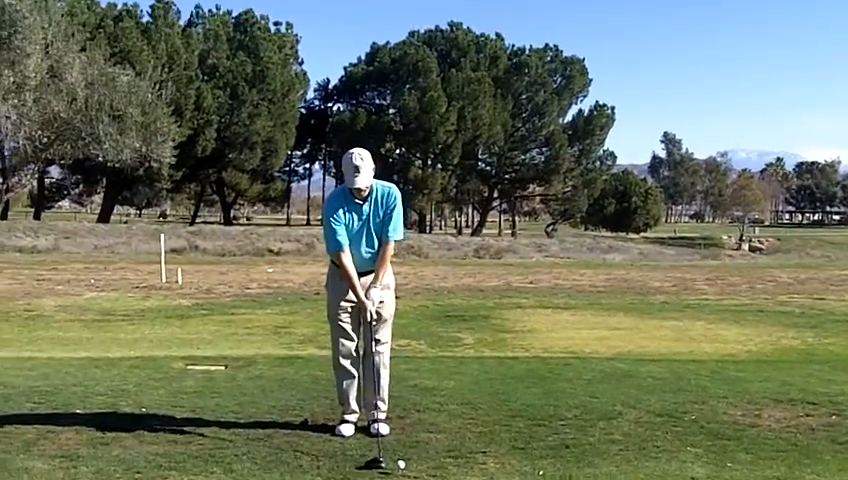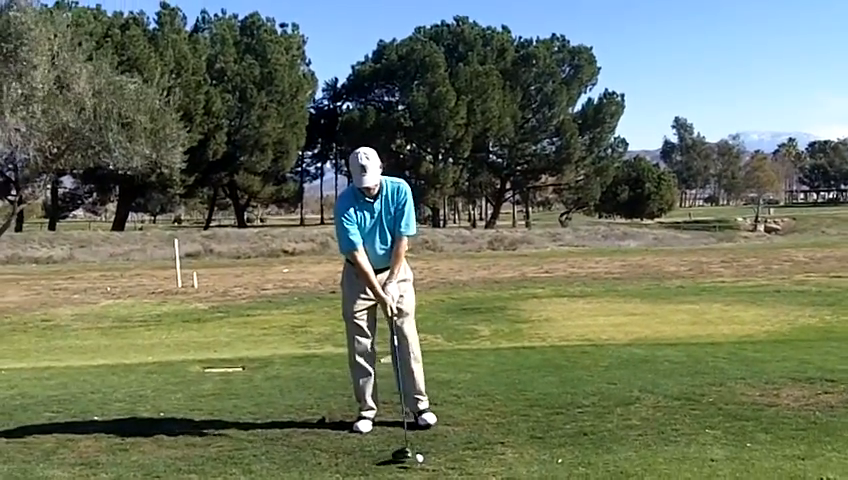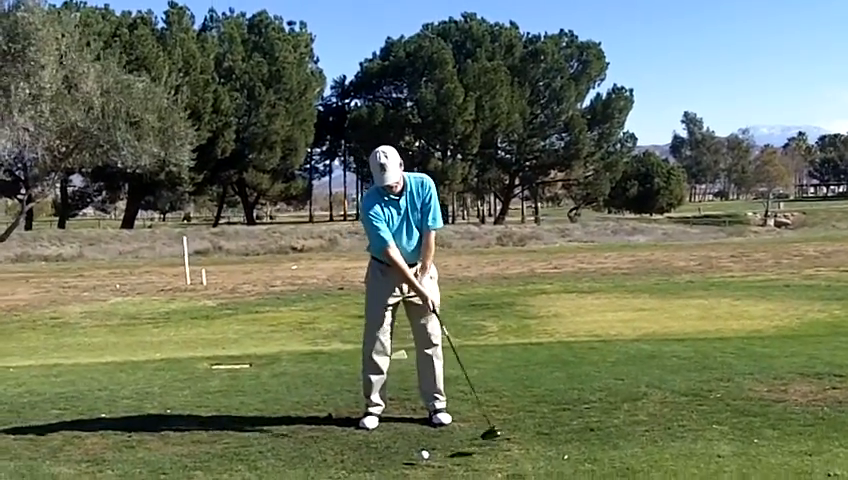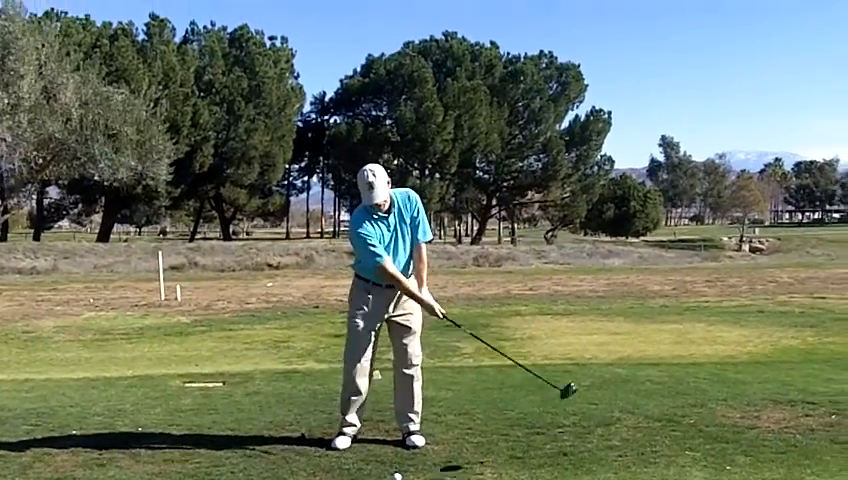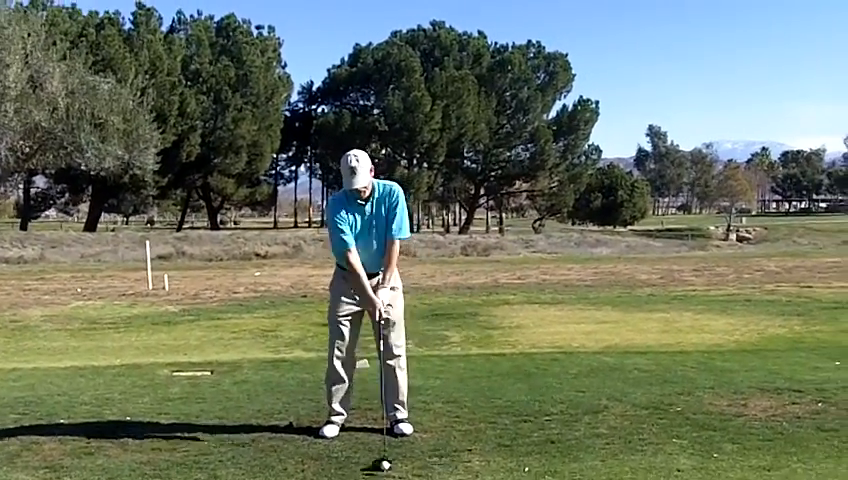
dt=0.3s
person 1, frame 1
left shoulder: (390, 194)
right shoulder: (334, 202)
left elbow: (388, 245)
right elbow: (341, 254)
left wrist: (375, 287)
right wrist: (360, 298)
left hip: (379, 276)
right hip: (343, 278)
left knee: (378, 347)
right knee: (345, 348)
left ankle: (377, 413)
right ankle: (349, 413)
person 1, frame 2
left shoulder: (400, 190)
right shoulder: (345, 203)
left elbow: (402, 240)
right elbow: (356, 253)
left wrist: (392, 283)
right wrist: (380, 294)
left hip: (396, 272)
right hip: (359, 276)
left knee: (407, 340)
right knee: (360, 346)
left ankle: (419, 405)
right ankle: (367, 410)
person 1, frame 3
left shoulder: (423, 185)
right shoulder: (371, 202)
left elbow: (429, 235)
right elbow: (389, 251)
left wrist: (424, 278)
right wrist: (415, 289)
left hip: (421, 268)
right hip: (383, 272)
left knee: (430, 340)
right knee: (376, 342)
left ankle: (436, 404)
right ankle: (374, 405)
person 1, frame 4
left shoulder: (410, 200)
right shoulder: (360, 222)
left elbow: (419, 248)
right elbow: (386, 269)
left wrist: (423, 289)
right wrist: (421, 299)
left hip: (405, 291)
right hip: (368, 292)
left knee: (409, 361)
right knee: (358, 361)
left ankle: (410, 426)
right ankle: (348, 426)
person 1, frame 5
left shoulder: (393, 193)
right shoulder: (337, 205)
left elbow: (393, 244)
right elbow: (349, 255)
left wrist: (385, 287)
right wrist: (368, 296)
left hip: (384, 280)
right hip: (348, 281)
left knee: (393, 350)
right knee: (340, 351)
left ankle: (397, 414)
right ankle: (336, 415)
